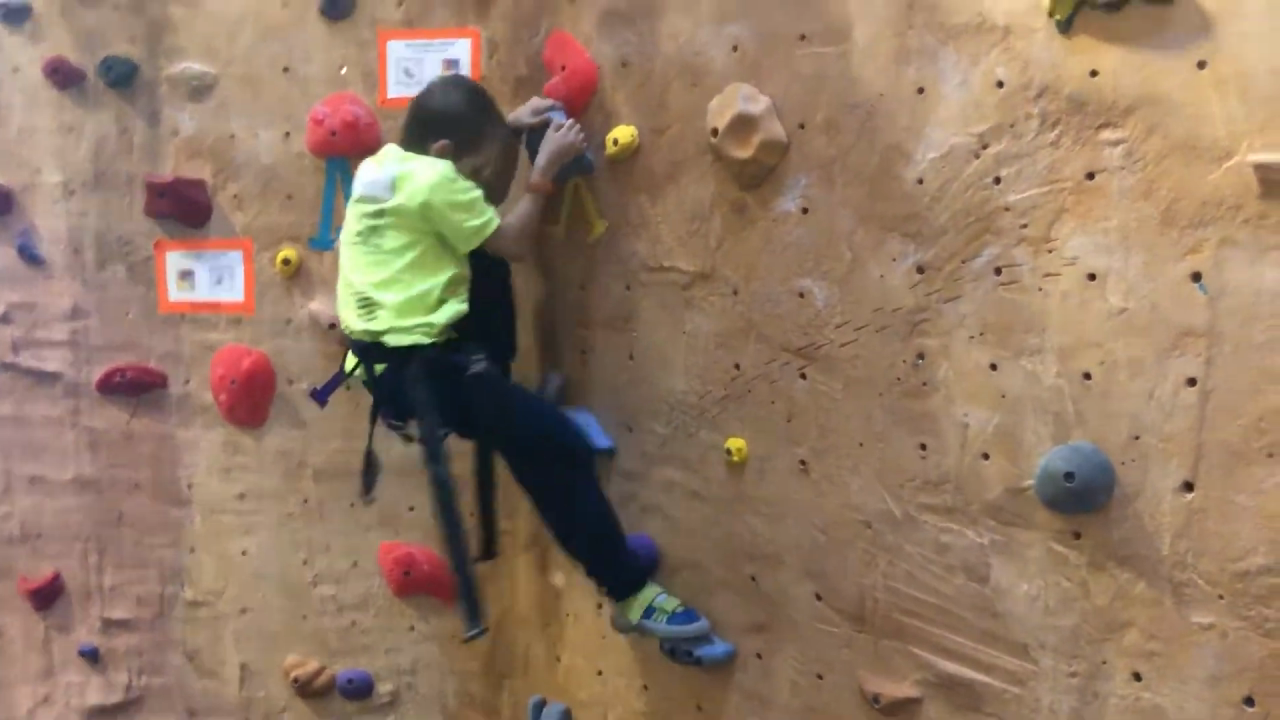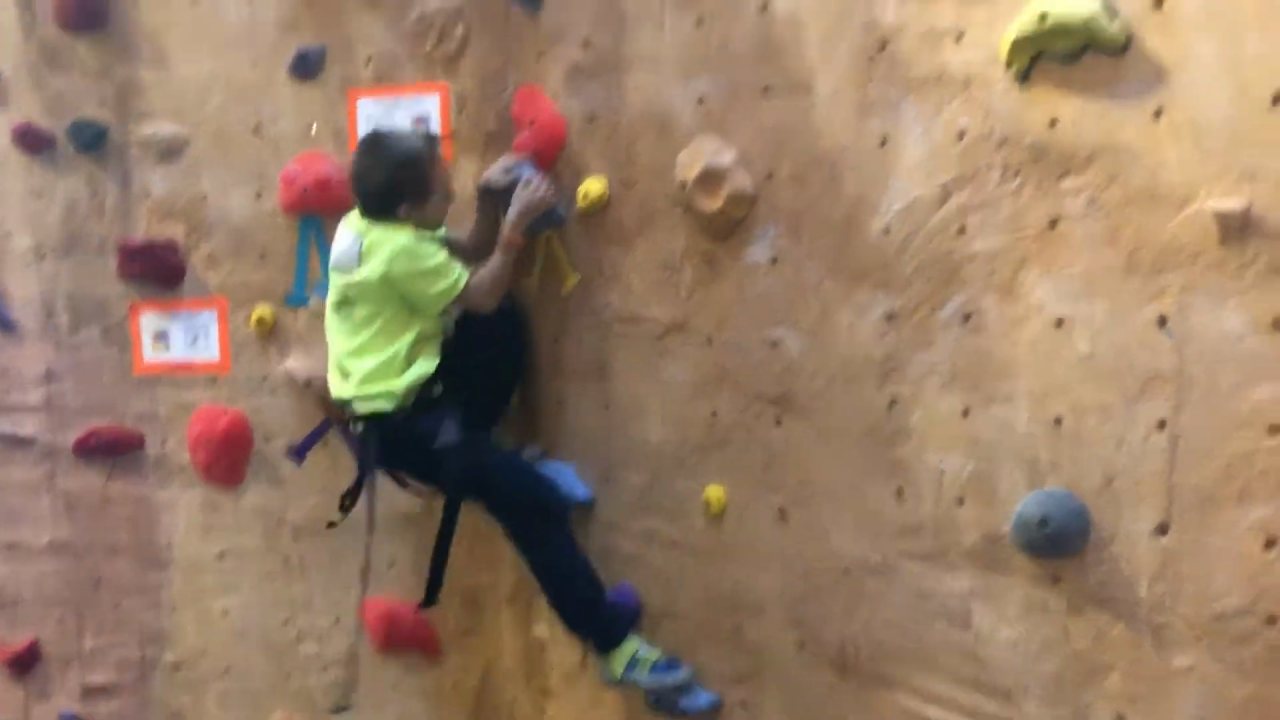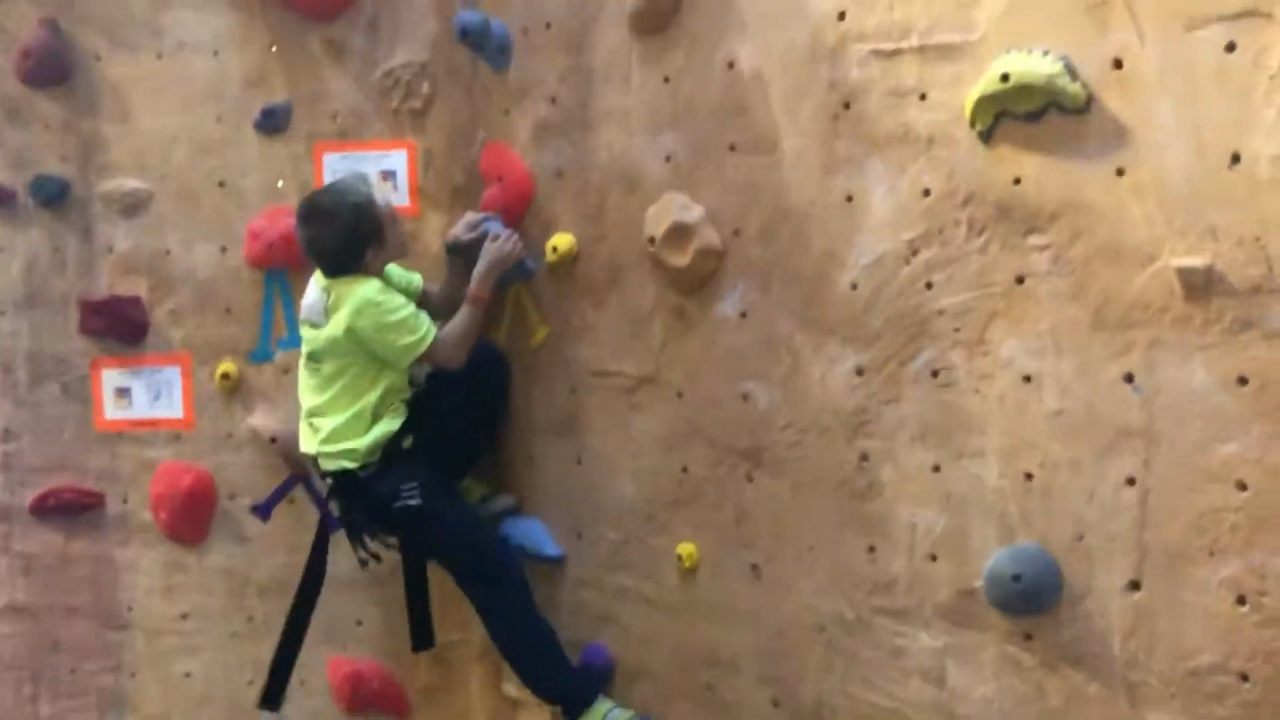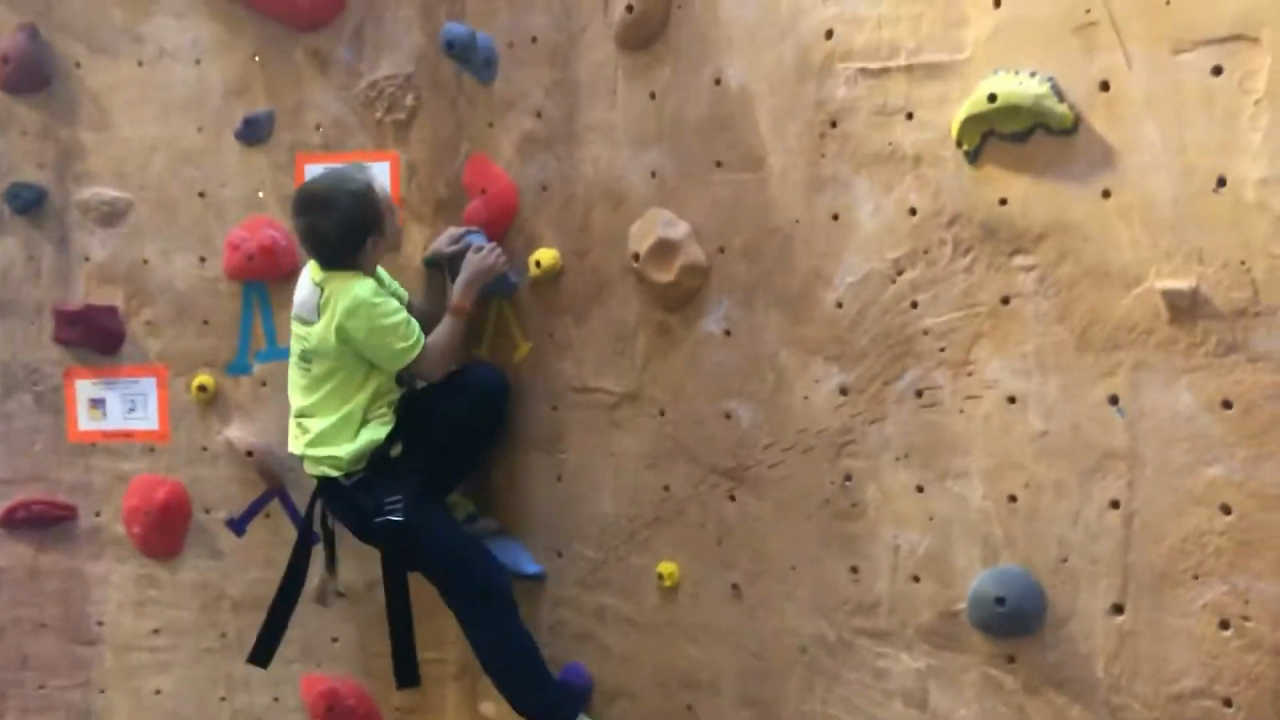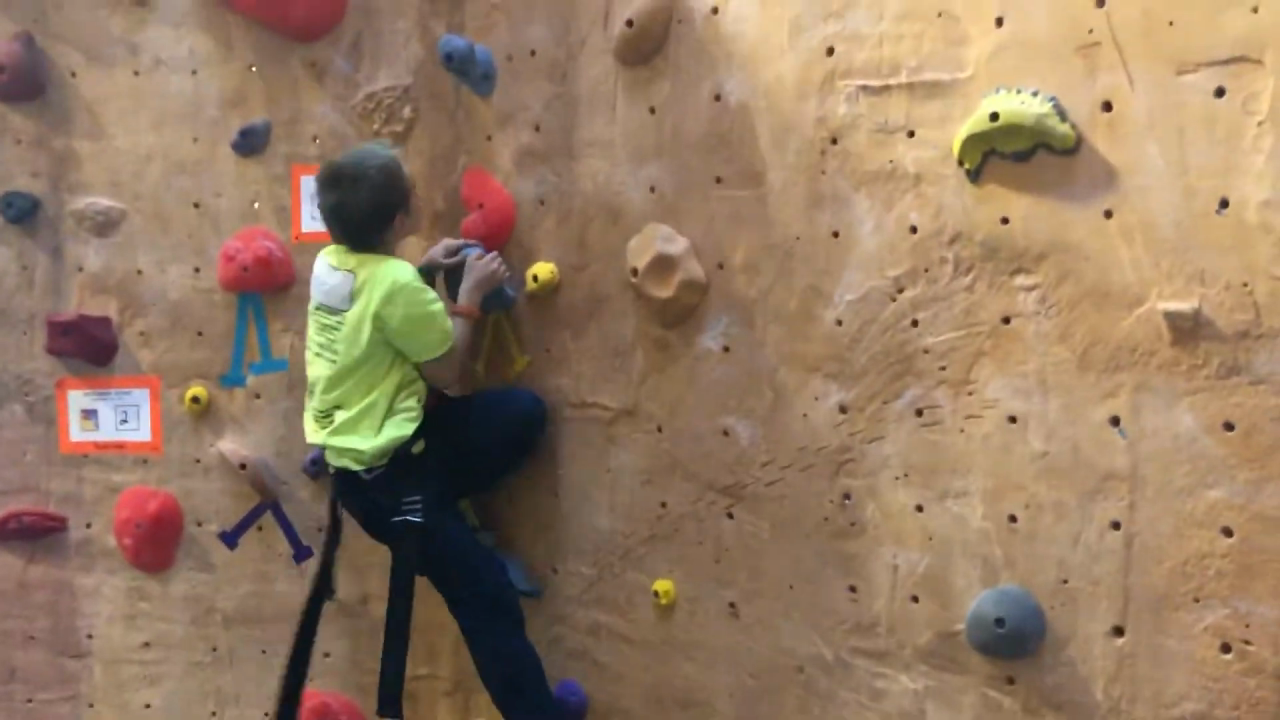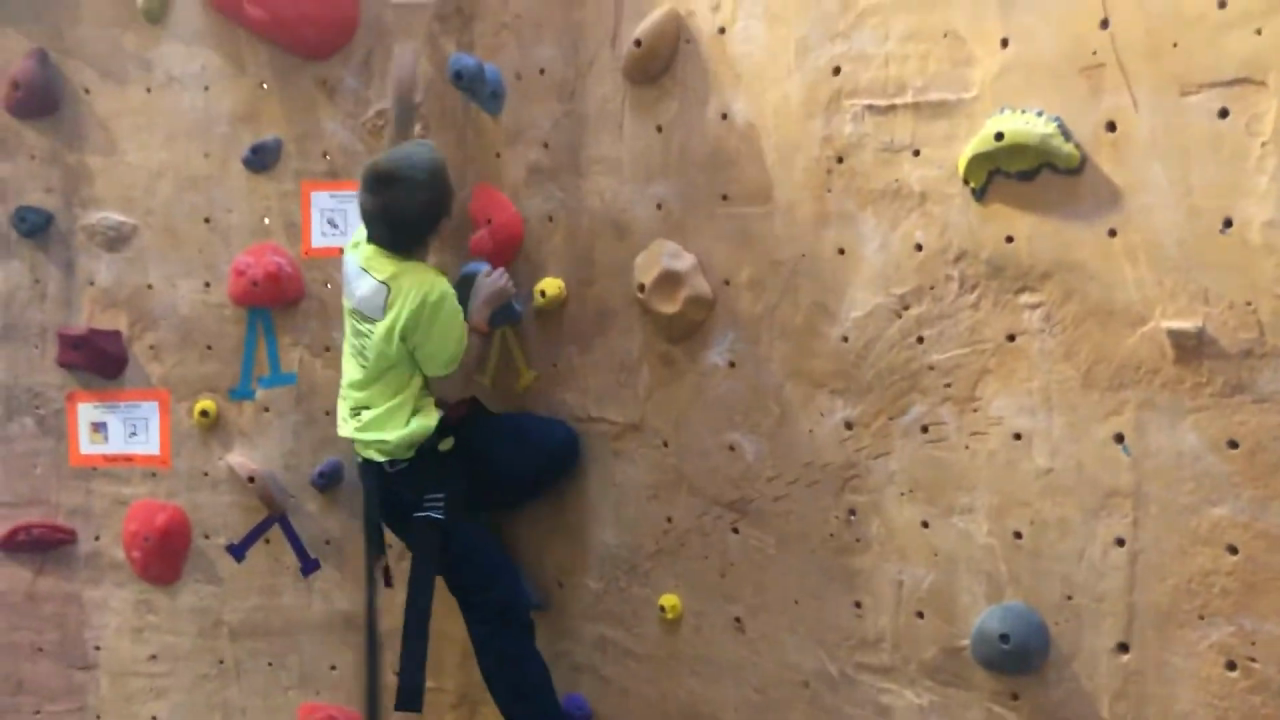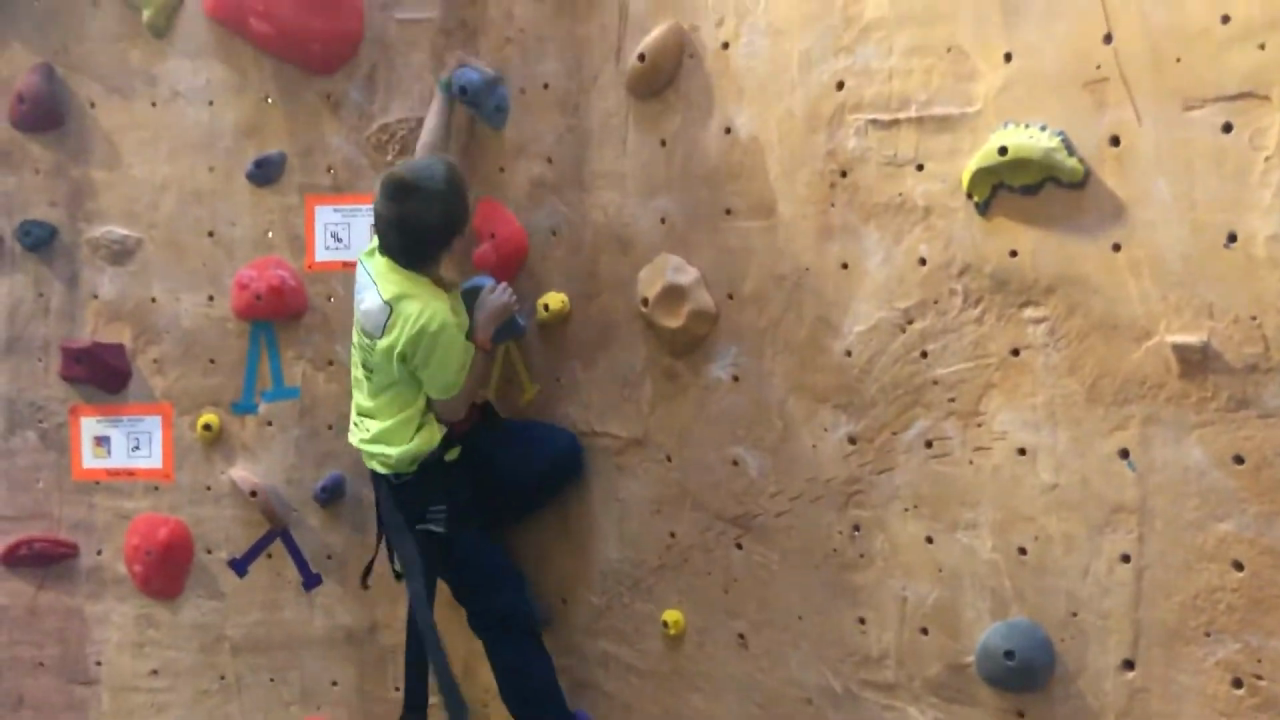
dt=0.2s
person 1, frame 1
left shoulder: (381, 163)
right shoulder: (435, 180)
left elbow: (482, 203)
right elbow: (510, 242)
left wrist: (510, 137)
right wrist: (546, 167)
left hip: (389, 351)
right hip: (418, 363)
left knee: (484, 269)
right knee: (559, 450)
left ankle: (500, 394)
right ankle: (630, 593)
person 1, frame 2
left shoulder: (363, 223)
right shoulder: (401, 247)
left elbow: (464, 254)
right elbow: (480, 297)
left wrist: (491, 200)
right wrist: (517, 222)
left hip: (414, 385)
right hip: (403, 421)
left knee: (506, 320)
right knee: (535, 505)
left ankle: (473, 439)
right ankle: (613, 645)
person 1, frame 3
left shoulder: (343, 274)
right shoulder: (370, 300)
left elbow: (436, 306)
right elbow: (450, 351)
left wrist: (459, 255)
right wrist: (482, 273)
left hip: (390, 431)
right hip: (374, 473)
left knee: (493, 367)
right knee: (494, 569)
left ankle: (448, 489)
person 1, frame 4
left shoulder: (325, 272)
right shoulder: (358, 298)
left elbow: (413, 327)
right elbow: (431, 366)
left wrist: (437, 269)
right wrist: (466, 287)
left hip: (370, 438)
right hip: (363, 477)
left knee: (487, 385)
right knee: (477, 581)
left ankle: (428, 508)
person 1, frame 5
left shoulder: (331, 258)
right shoulder: (397, 284)
right elbow: (447, 373)
left wrist: (427, 271)
right wrist: (470, 294)
left hip: (355, 445)
right hip: (383, 472)
left knee: (523, 411)
right knee: (485, 594)
person 1, frame 6
left shoulder: (361, 250)
right shoulder: (427, 295)
left elbow: (393, 175)
right elbow: (452, 390)
left wrist: (401, 101)
right wrist: (479, 310)
left hip: (383, 444)
right hip: (412, 467)
left knee: (554, 446)
right knee: (498, 607)
left ankle: (457, 533)
person 1, frame 7
left shoulder: (377, 257)
right shoulder: (433, 316)
left elbow: (423, 170)
right elbow: (455, 409)
left wrist: (445, 93)
right wrist: (484, 329)
left hip: (403, 453)
right hip: (421, 476)
left knee: (559, 451)
right knee: (507, 615)
left ankle: (468, 537)
